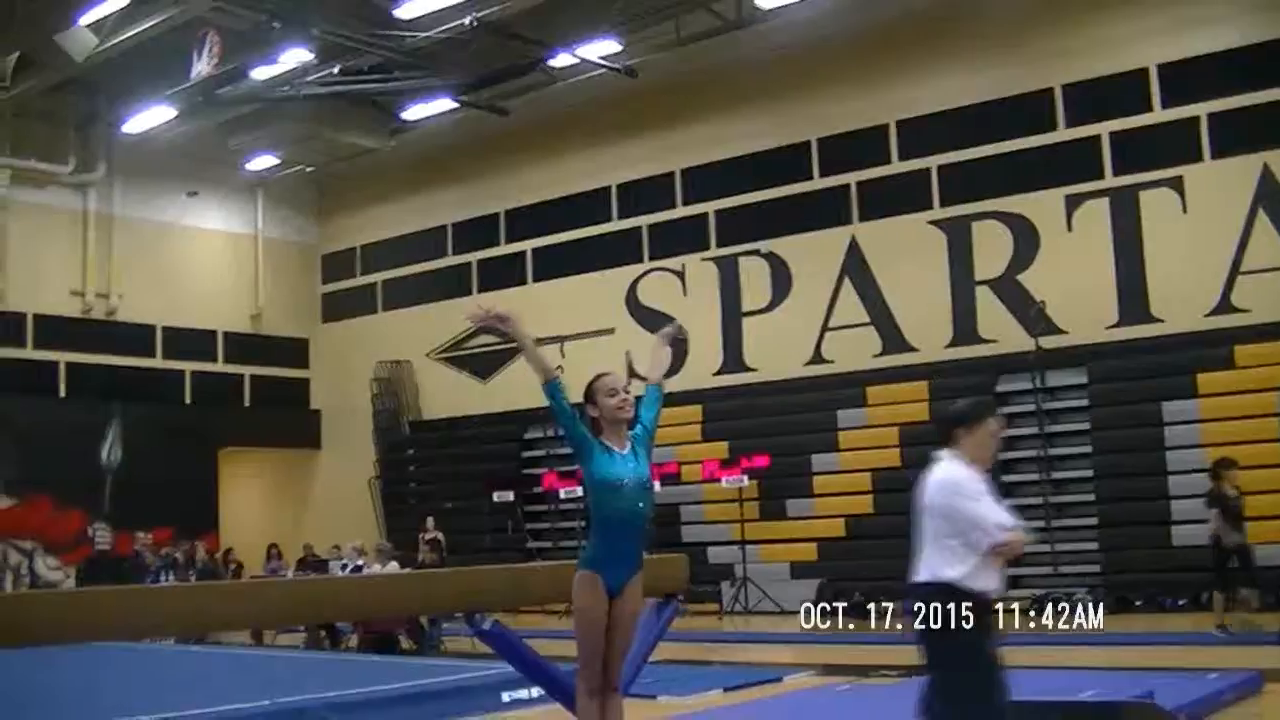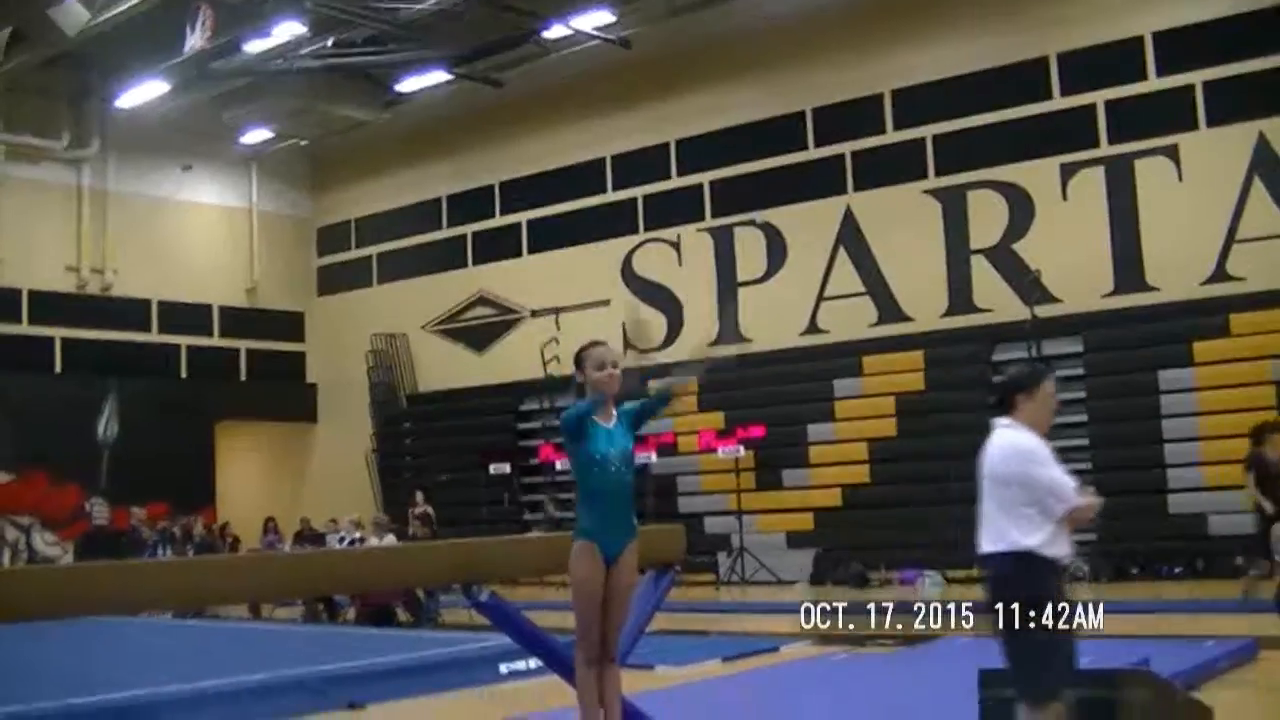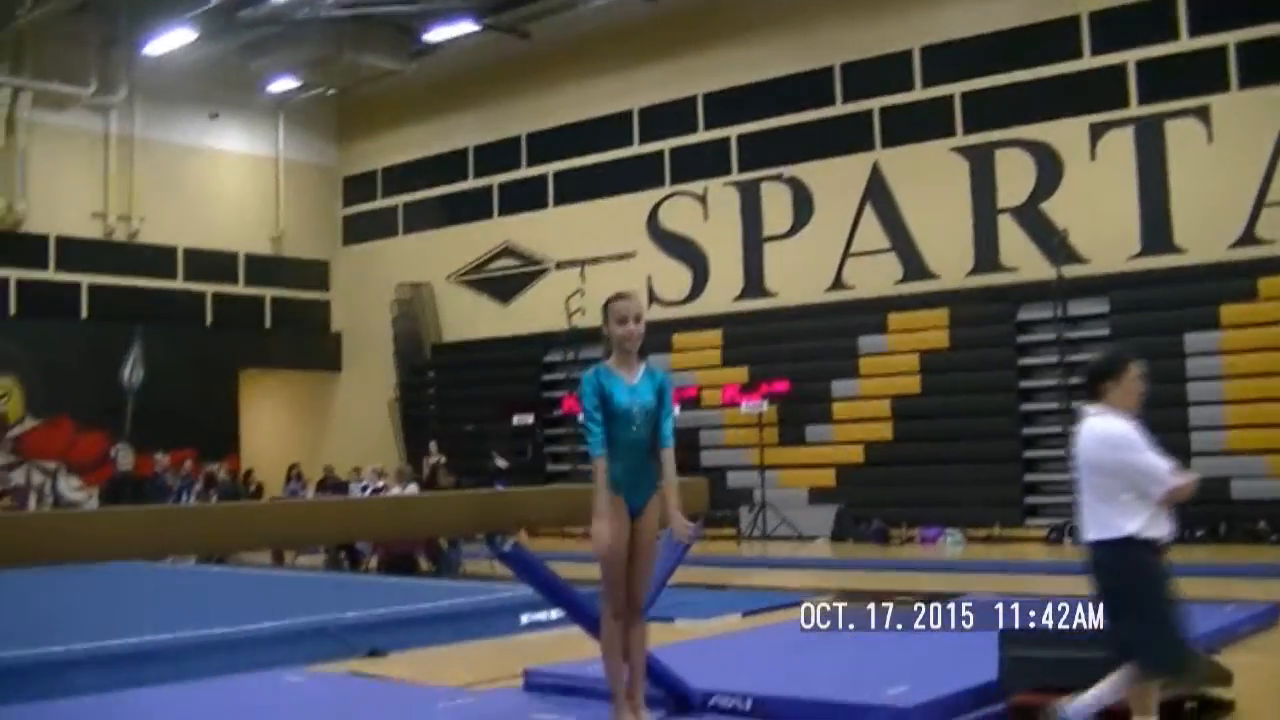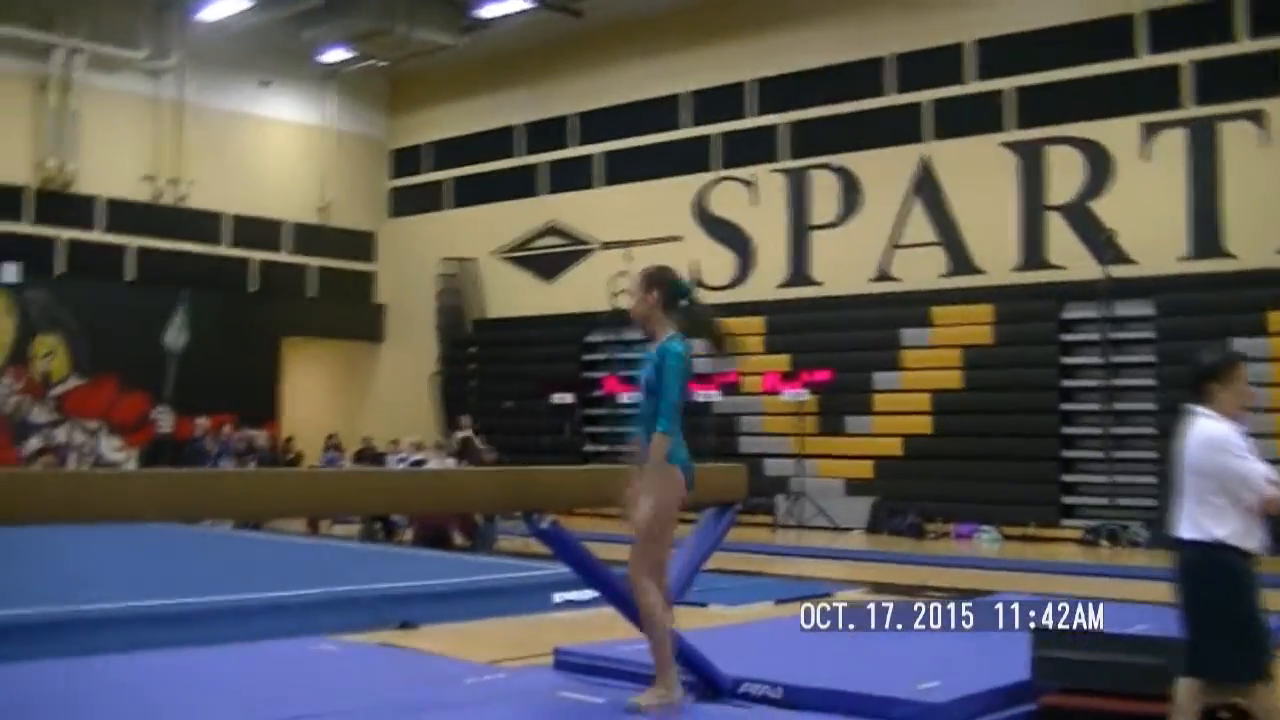
dt=0.4s
person 1, frame 1
left shoulder: (642, 440)
right shoulder: (588, 448)
left elbow: (654, 386)
right elbow: (554, 390)
left wrist: (662, 340)
right wrist: (517, 332)
left hip: (631, 574)
right hip: (595, 574)
left knee: (614, 680)
right knee: (591, 680)
person 1, frame 2
left shoulder: (627, 417)
right shoulder: (575, 422)
left elbow: (659, 397)
right elbow: (590, 403)
left hip: (625, 539)
right hip: (590, 541)
left knee: (611, 649)
right knee: (588, 649)
person 1, frame 3
left shoulder: (657, 378)
right shoulder: (595, 379)
left elbow: (665, 439)
right elbow: (595, 443)
left wrist: (673, 506)
right wrist: (602, 513)
left hip: (649, 495)
right hip: (614, 497)
left knee: (638, 605)
right knee: (615, 606)
person 1, frame 4
left shoulder: (671, 349)
right shoulder: (656, 351)
left elbow: (667, 424)
left wrist: (648, 490)
right wrist: (637, 484)
left hip: (666, 472)
right hip: (656, 469)
left knee: (641, 575)
right knee: (653, 577)
left ankle: (665, 680)
right ankle: (668, 677)
person 2, frame 1
left shoulder: (968, 478)
right shoulder: (952, 479)
left elbow: (1009, 537)
right elbow: (1001, 544)
left wrist: (1010, 540)
right wrist: (1010, 541)
left hip: (962, 604)
right hip: (948, 603)
person 2, frame 2
left shoulder: (1017, 443)
right shoulder: (1020, 446)
left elbow: (1071, 502)
right elbow: (1078, 510)
left wrist: (1079, 503)
right wrist: (1085, 504)
left hip: (1029, 570)
right hip: (1022, 570)
left knee: (1053, 671)
right knee: (1042, 680)
person 2, frame 3
left shoulder: (1102, 428)
right shoulder: (1113, 433)
left elbow: (1160, 478)
right elbow: (1175, 489)
left wrist: (1173, 479)
right wrist: (1183, 480)
left hip: (1120, 552)
right hip: (1127, 554)
left knee: (1148, 653)
right knee: (1162, 655)
person 2, frame 4
left shoulder: (1203, 430)
right shoulder: (1217, 436)
left hip: (1204, 556)
right hip: (1218, 560)
left knee: (1202, 662)
right knee: (1249, 662)
